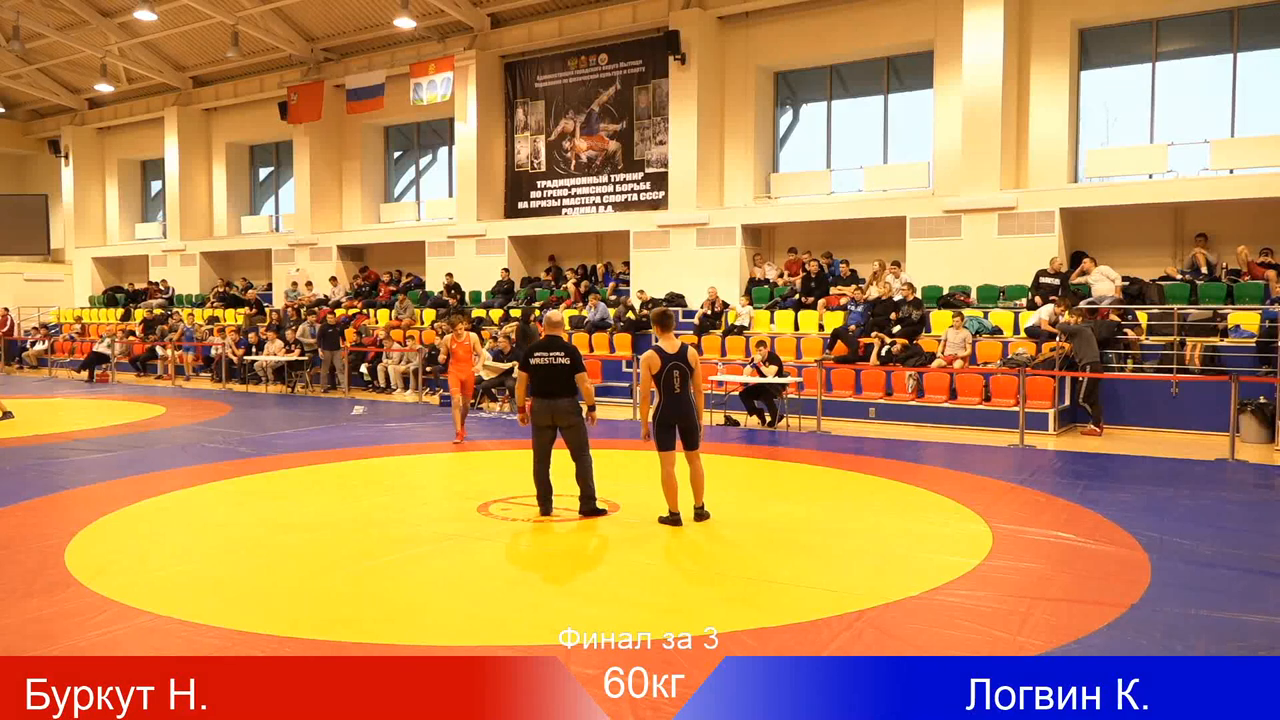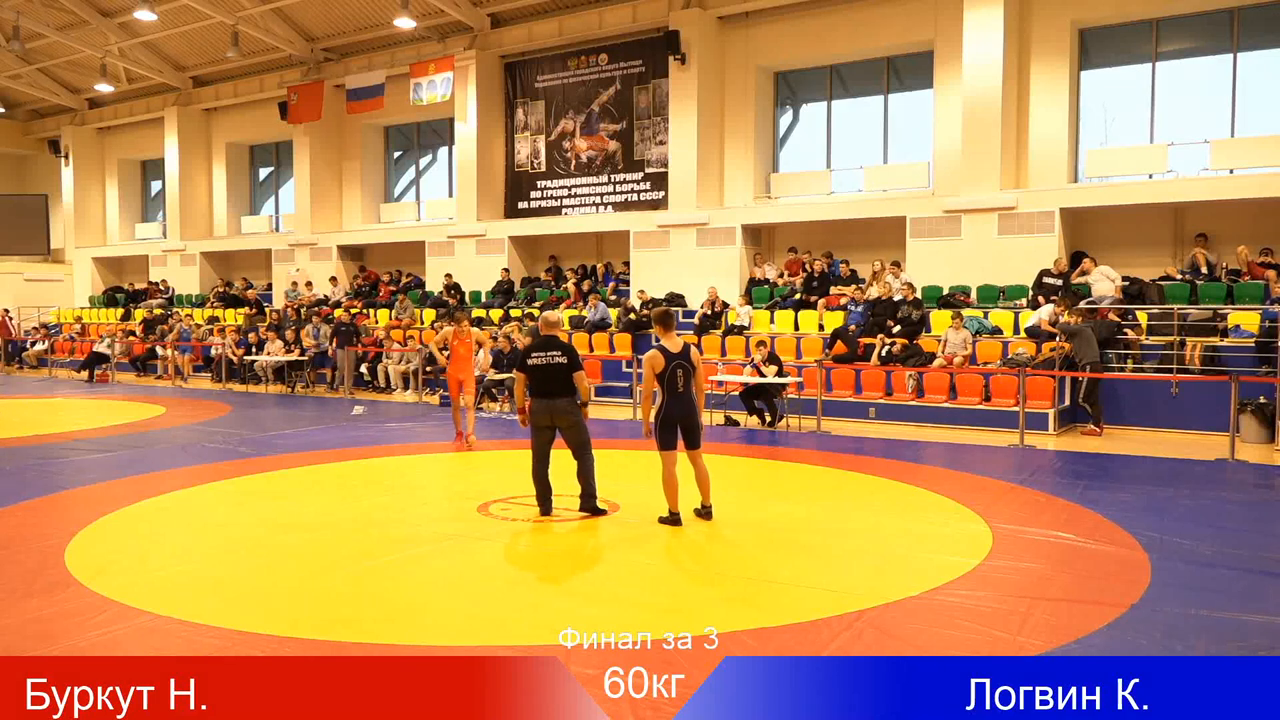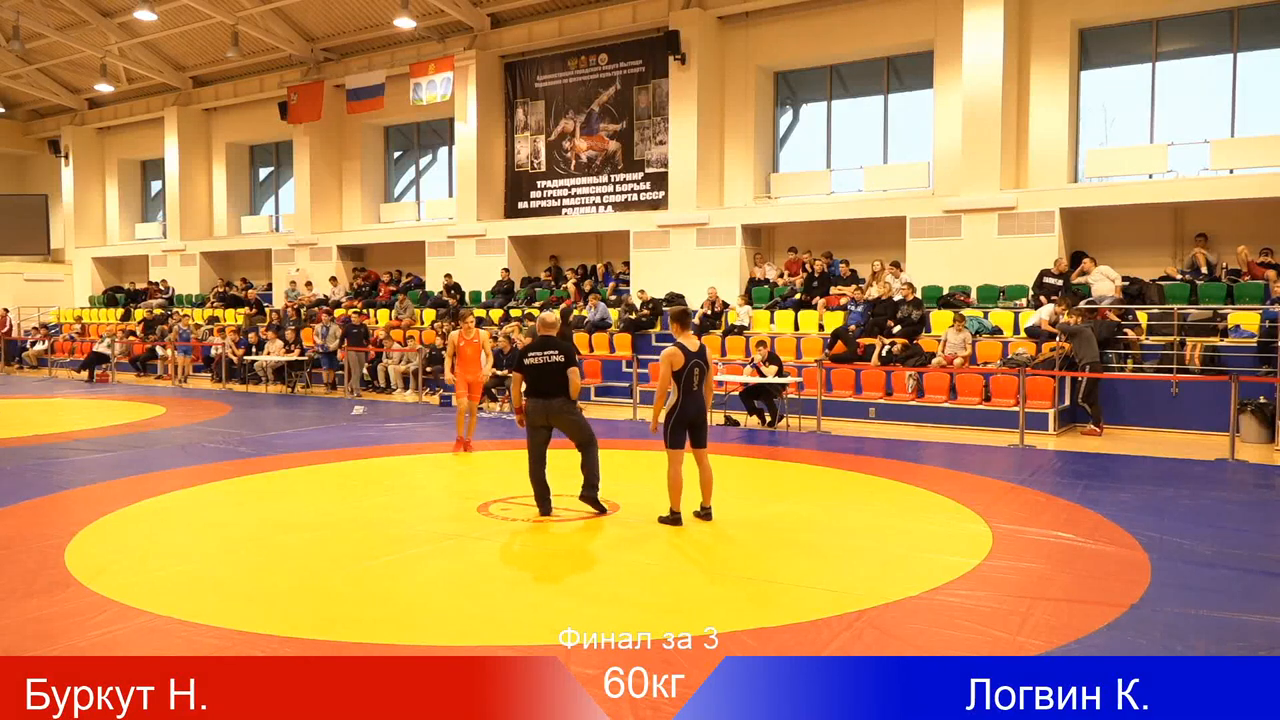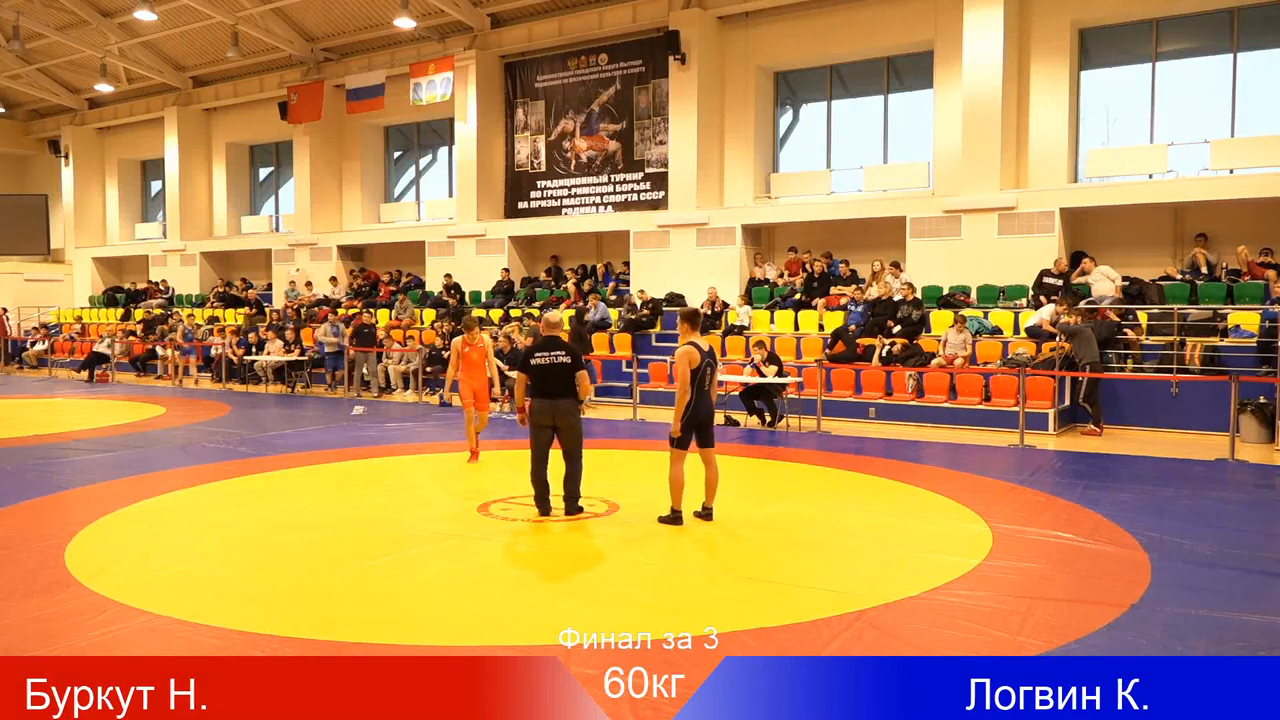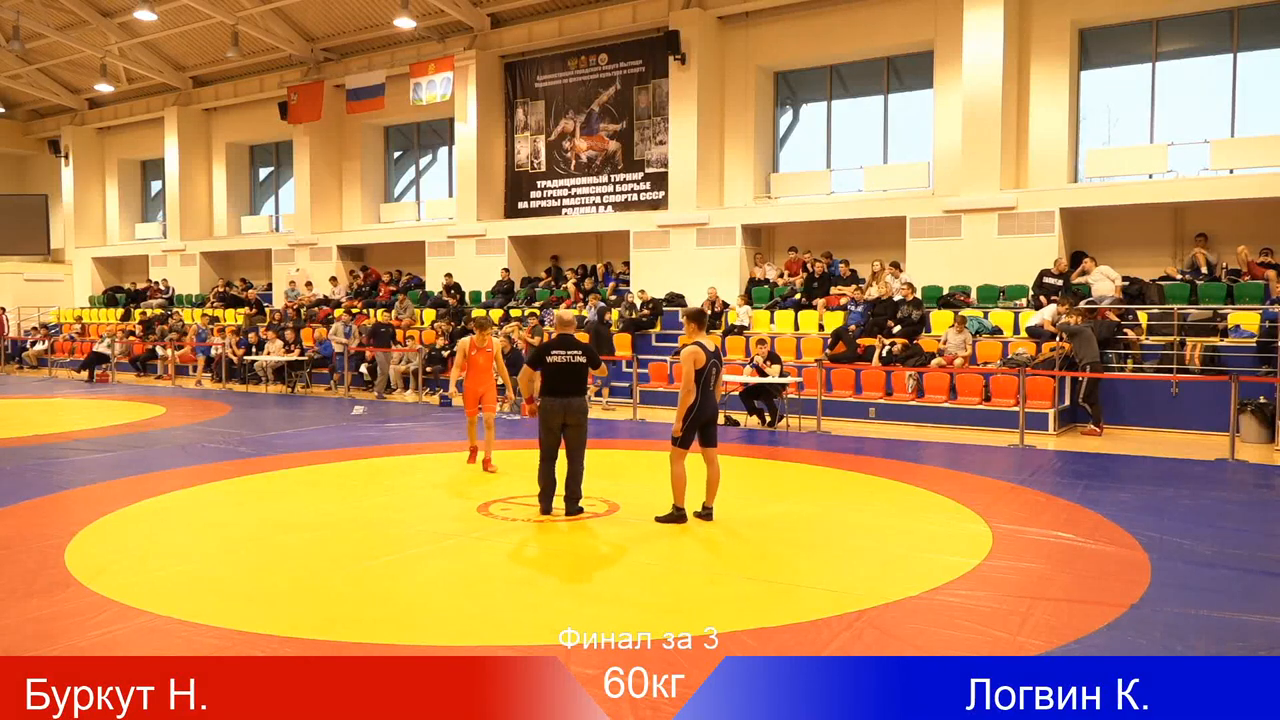
dt=0.4s
person 1, frame 1
left shoulder: (649, 356)
right shoulder: (690, 352)
left elbow: (645, 395)
right elbow: (698, 389)
left wrist: (644, 425)
right wrist: (699, 418)
left hip: (663, 412)
right hip: (687, 410)
left knee: (667, 465)
right knee: (694, 460)
left ankle: (674, 514)
right ankle: (699, 509)
person 1, frame 2
left shoulder: (652, 356)
right shoulder: (692, 351)
left elbow: (647, 394)
right elbow: (700, 388)
left wrist: (646, 421)
right wrist: (699, 415)
left hip: (666, 411)
right hip: (689, 410)
left knee: (669, 464)
right knee: (697, 459)
left ankle: (674, 514)
right ankle: (706, 506)
person 1, frame 3
left shoulder: (670, 353)
right shoulder: (705, 350)
left elbow: (662, 391)
right elbow: (710, 388)
left wrist: (654, 418)
left hip: (678, 410)
right hip: (699, 408)
left knee: (675, 463)
right knee: (702, 460)
left ankle: (675, 514)
right ankle: (706, 508)
person 1, frame 4
left shoulder: (684, 351)
right shoulder: (711, 350)
left elbow: (683, 388)
left wrist: (676, 420)
left hip: (690, 409)
right hip: (707, 408)
left knee: (676, 460)
right knee: (709, 459)
left ankle: (676, 513)
right ankle: (707, 508)
person 1, frame 5
left shoulder: (690, 351)
right shoulder: (717, 349)
left elbow: (687, 389)
left wrist: (678, 420)
left hip: (694, 408)
right hip: (711, 408)
left knee: (676, 458)
right knee: (711, 459)
left ankle: (679, 511)
right ankle: (708, 509)
person 2, frame 1
left shoulder: (531, 350)
right shoulder: (570, 350)
left elbow: (521, 383)
right elbow: (584, 384)
left wrist: (521, 409)
right wrist: (591, 407)
left hip: (540, 407)
right hip: (567, 406)
left knee: (541, 459)
right knee: (582, 455)
left ankle: (545, 505)
right ankle: (587, 504)
person 2, frame 2
left shoulder: (529, 351)
right shoulder: (567, 349)
left elbow: (519, 385)
right elbow: (582, 383)
left wrist: (521, 410)
right wrist: (583, 404)
left hip: (539, 407)
right hip: (566, 405)
left knee: (540, 459)
right knee: (583, 453)
left ankle: (544, 506)
right ankle: (588, 501)
person 2, frame 3
left shoulder: (525, 351)
right shoulder: (565, 348)
left elbow: (515, 385)
right elbow: (575, 380)
left wrist: (518, 411)
right wrist: (572, 401)
left hip: (535, 407)
right hip: (562, 405)
left knee: (536, 459)
right knee: (589, 444)
left ankle: (544, 505)
right ankle: (590, 490)
person 2, frame 4
left shoulder: (531, 351)
right shoulder: (570, 350)
left elbow: (520, 385)
right elbow: (584, 384)
left wrist: (520, 410)
right wrist: (580, 402)
left hip: (539, 407)
right hip: (567, 406)
left knee: (539, 459)
right knee: (573, 458)
left ankle: (543, 505)
right ankle: (571, 504)
person 2, frame 5
left shoulder: (544, 348)
right shoulder: (585, 349)
left elbow: (524, 378)
right elbow: (603, 372)
left wrist: (529, 401)
left hip: (550, 405)
right hip: (576, 405)
left knee: (547, 457)
right knee: (575, 458)
left ankle: (545, 503)
right ankle: (572, 504)
